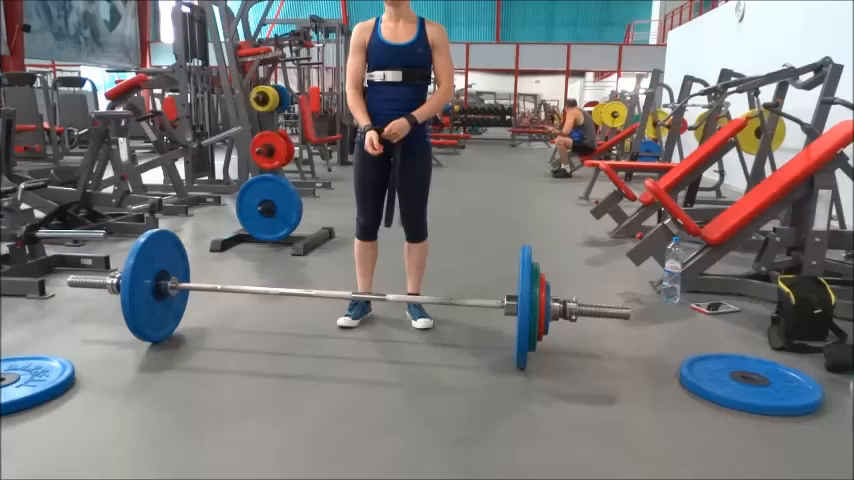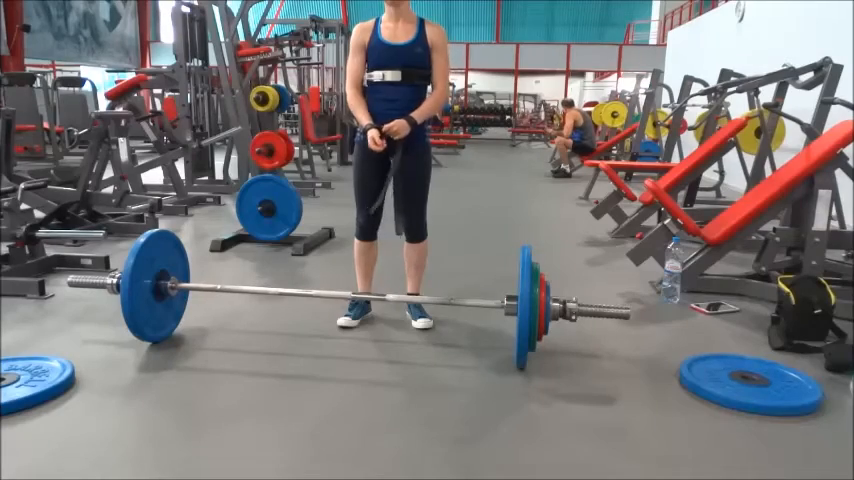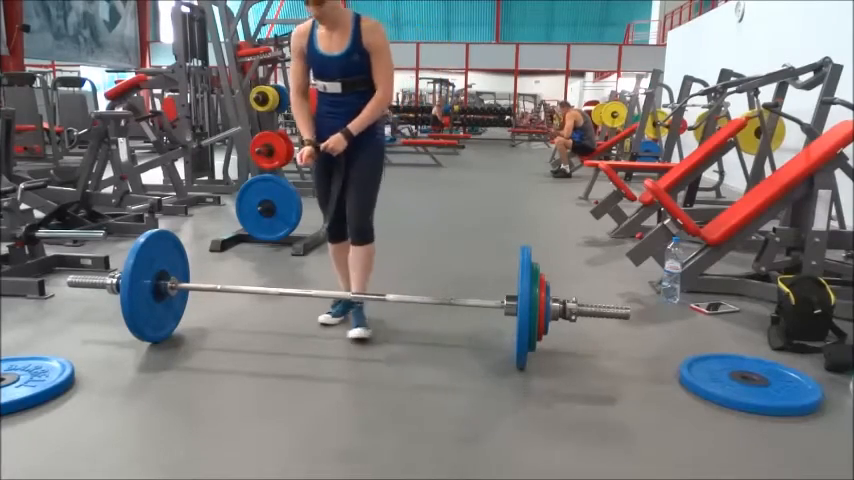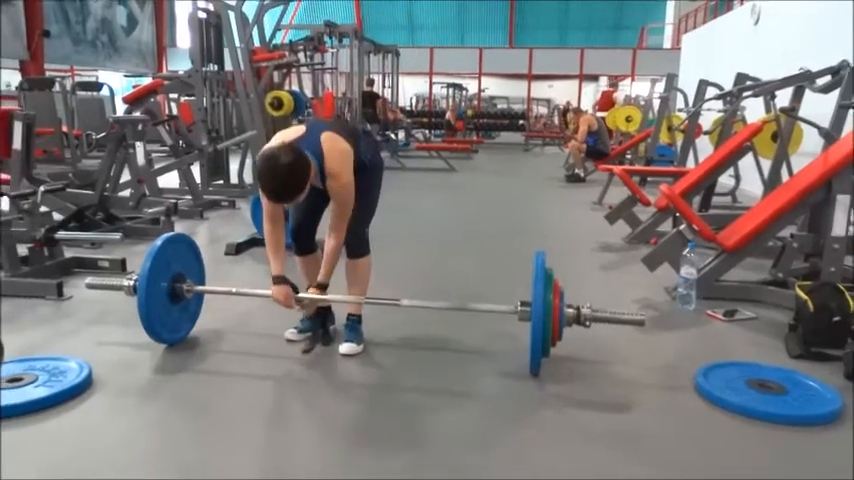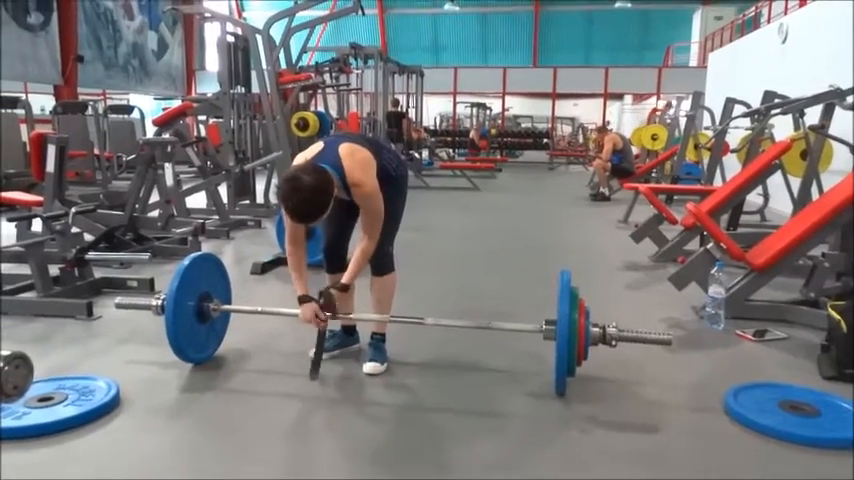
dt=1s
person 1, frame 1
left shoulder: (432, 32)
right shoulder: (363, 31)
left elbow: (446, 88)
right elbow: (353, 88)
left wrist: (410, 120)
right wrist: (367, 128)
left hip: (414, 141)
right hip: (371, 139)
left knee: (414, 222)
right knee: (366, 221)
left ankle: (414, 300)
right ankle: (362, 299)
person 1, frame 2
left shoulder: (432, 33)
right shoulder: (363, 31)
left elbow: (441, 90)
right elbow: (353, 88)
left wrist: (410, 121)
right wrist: (369, 126)
left hip: (413, 139)
right hip: (370, 138)
left knee: (414, 222)
right knee: (366, 220)
left ankle: (413, 300)
right ankle: (362, 298)
person 1, frame 3
left shoulder: (369, 31)
right shoulder: (302, 35)
left elbow: (384, 93)
right elbow: (298, 94)
left wrist: (347, 134)
right wrist: (309, 140)
left hip: (364, 140)
right hip: (324, 139)
left knee: (359, 223)
right knee: (332, 224)
left ankle: (358, 306)
right ankle: (346, 296)
person 1, frame 4
left shoulder: (338, 174)
right shoulder: (270, 162)
left elbow: (336, 234)
right elbow: (272, 225)
left wrist: (321, 285)
right wrist: (278, 279)
left hip: (362, 164)
right hip: (313, 161)
left knee: (354, 236)
right knee: (300, 233)
left ankle: (354, 320)
right ankle: (321, 311)
person 1, frame 5
left shoulder: (362, 183)
right shoulder: (296, 183)
left elbow: (370, 238)
right elbow: (294, 244)
left wrist: (343, 286)
right wrist: (304, 297)
left hip: (387, 177)
right hip: (340, 178)
left knee: (380, 252)
right knee: (332, 250)
left ankle: (379, 339)
right ankle: (347, 331)
